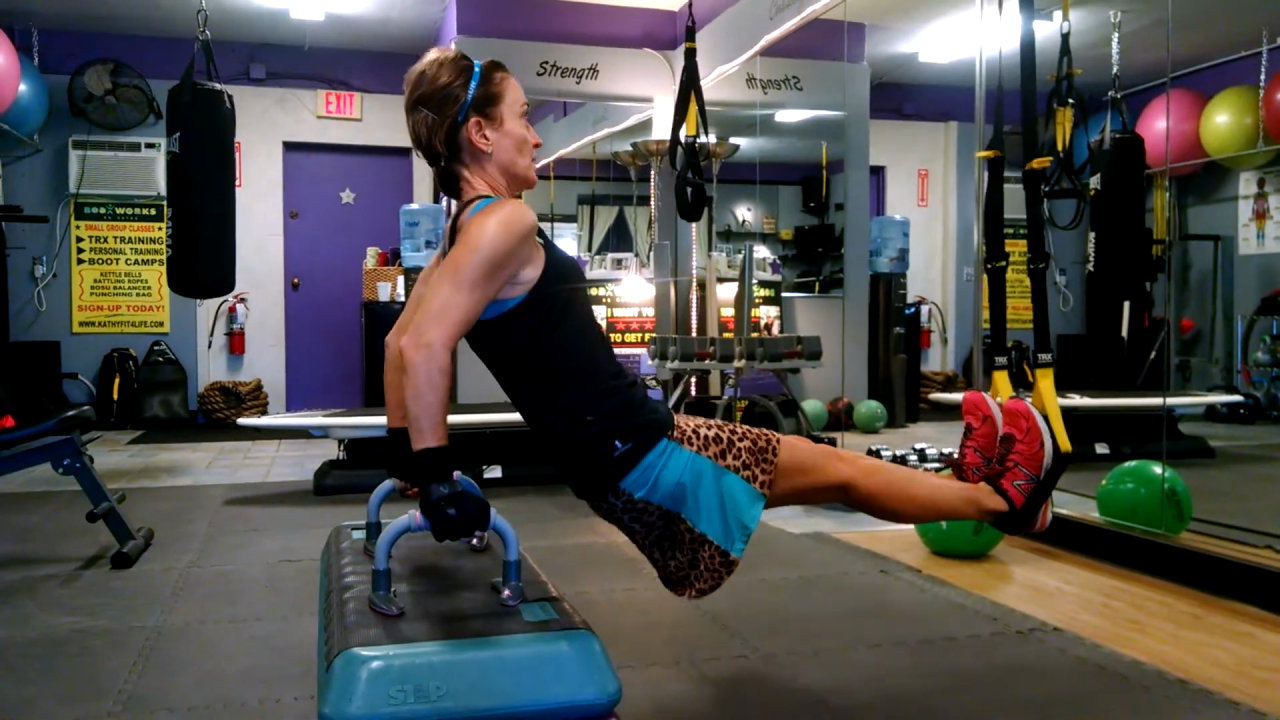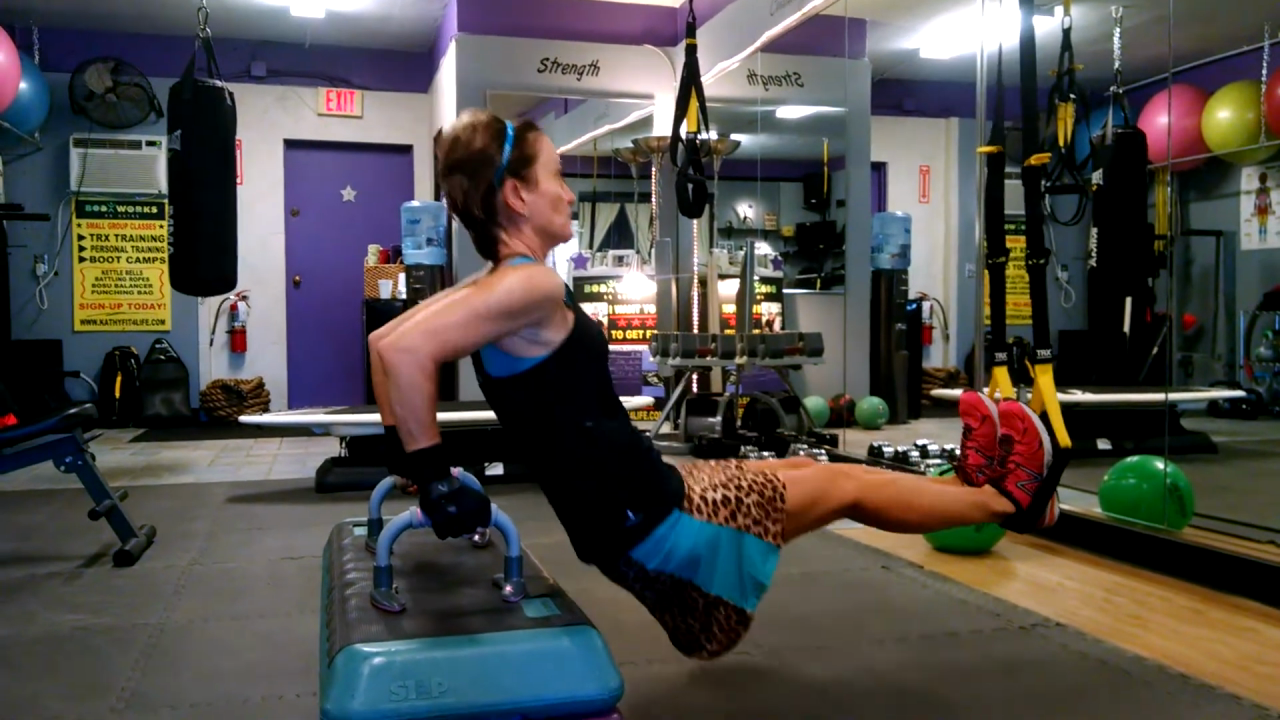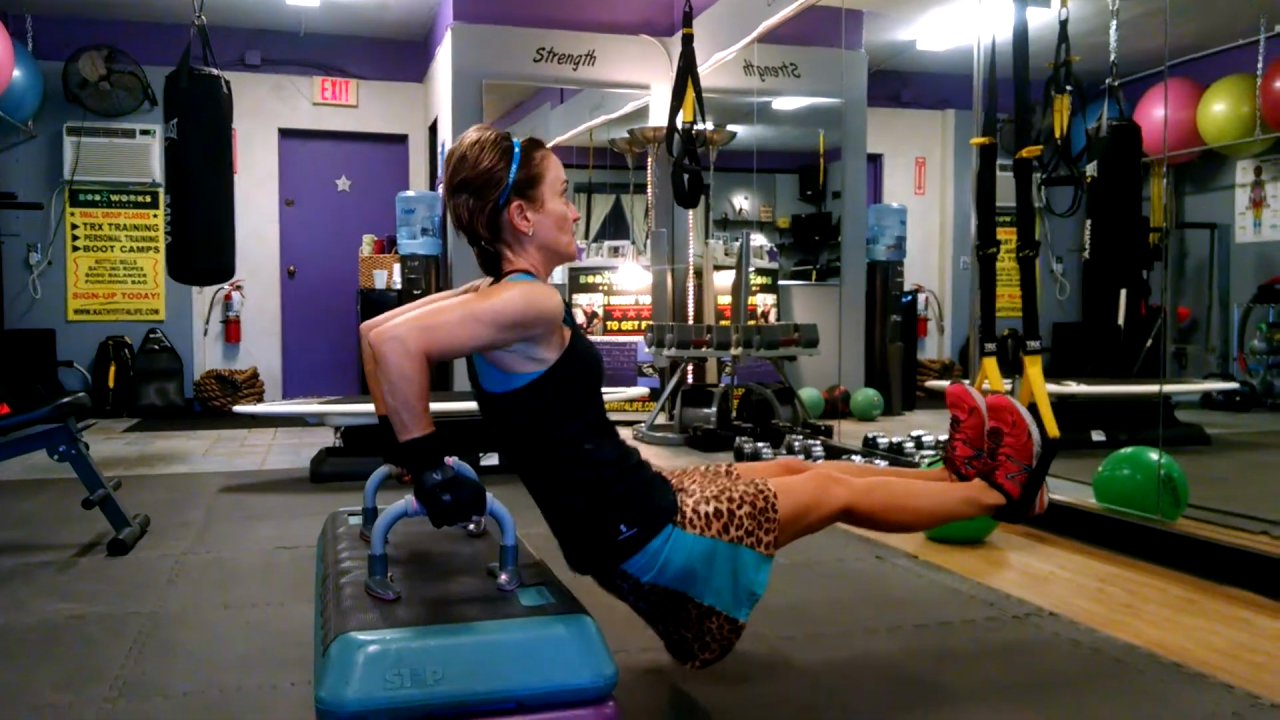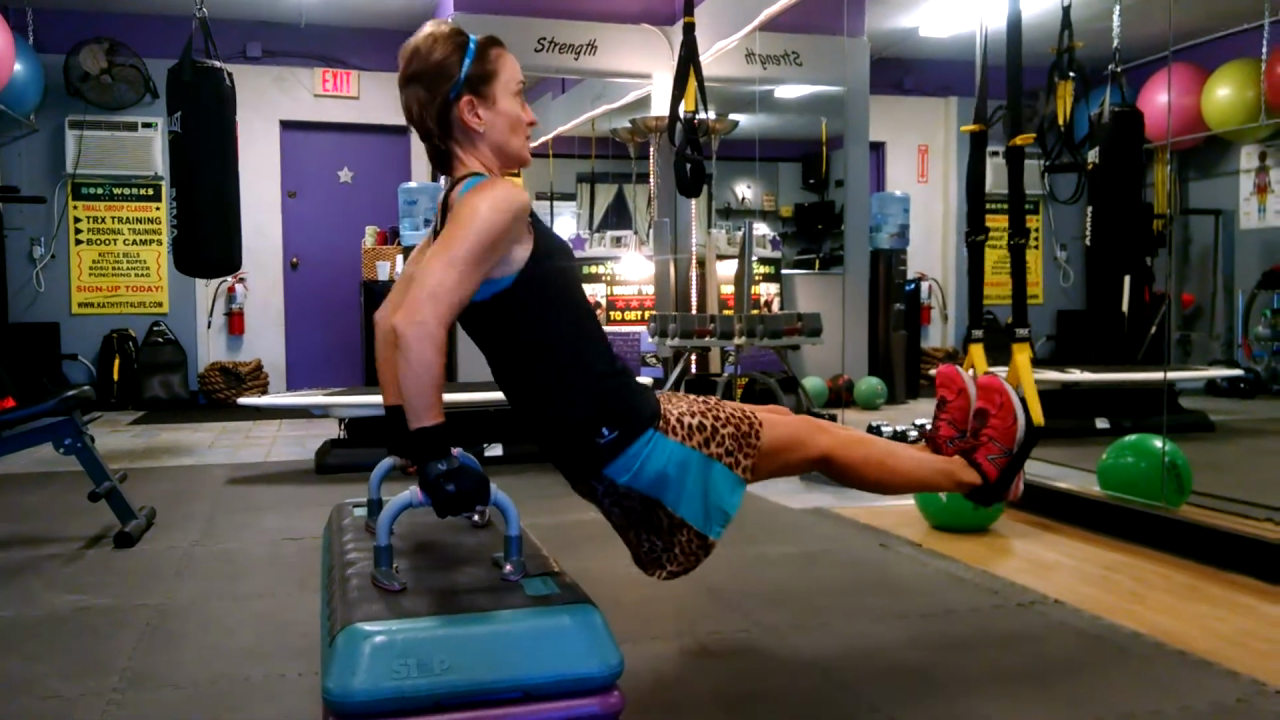
dt=0.4s
person 1, frame 1
left shoulder: (467, 231)
right shoulder: (503, 221)
left elbow: (398, 345)
right elbow: (423, 349)
left wrist: (408, 463)
right wrist: (439, 481)
left hip: (615, 457)
right hip: (638, 458)
left knee: (809, 455)
right knee: (835, 468)
left ankle: (971, 489)
right ankle: (1002, 501)
person 1, frame 2
left shoulder: (495, 285)
right shoulder: (531, 285)
left elbow: (389, 348)
right elbow: (399, 352)
left wrist: (411, 462)
right wrist: (435, 478)
left hip: (634, 504)
right hip: (650, 524)
left knee: (803, 467)
right knee: (841, 483)
left ankle: (972, 488)
right ankle: (1007, 501)
person 1, frame 3
left shoulder: (492, 296)
right shoulder: (531, 303)
left elbow: (379, 334)
right elbow: (391, 339)
left wrist: (406, 448)
right wrist: (428, 467)
left hip: (632, 508)
right hip: (641, 535)
left knee: (793, 469)
right knee: (833, 490)
left ankle: (957, 477)
right ankle: (997, 493)
person 1, frame 4
left shoulder: (461, 209)
right shoulder: (496, 203)
left elbow: (389, 320)
right elbow: (414, 326)
left wrist: (411, 438)
right wrist: (434, 453)
left hip: (605, 436)
right hip: (622, 443)
left knee: (779, 422)
right knee: (813, 439)
left ankle: (939, 456)
right ankle: (976, 473)
